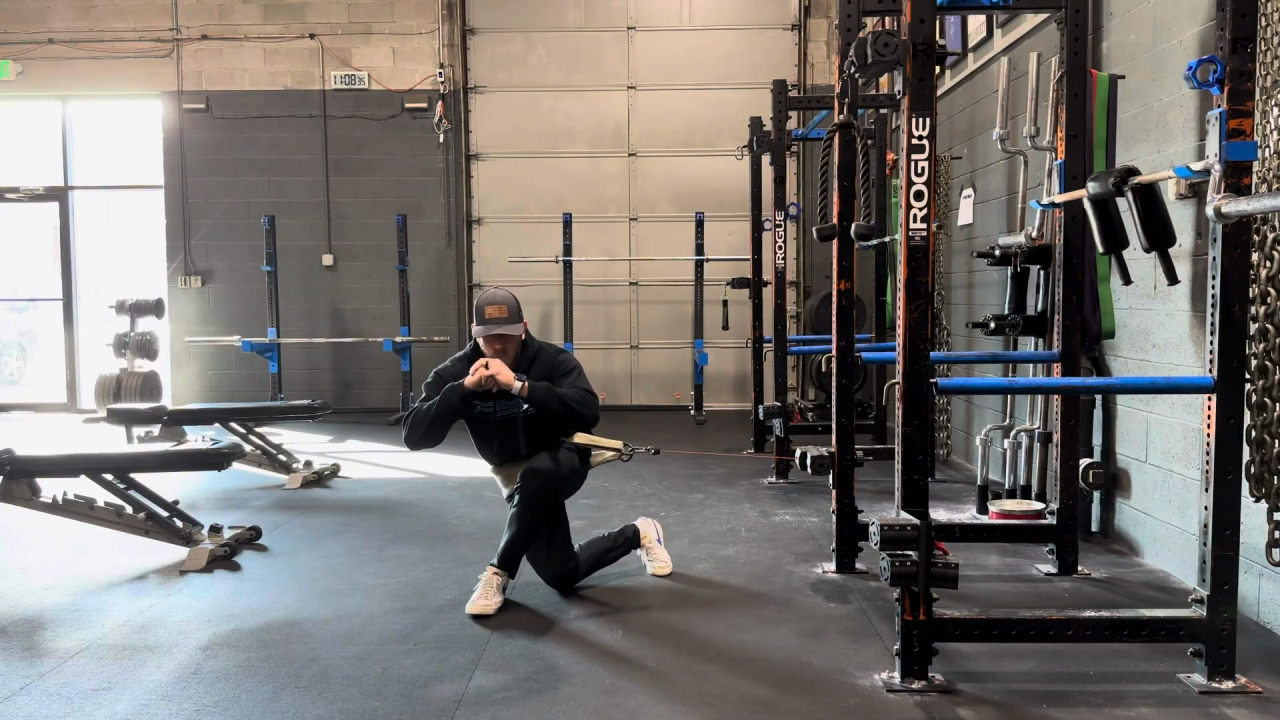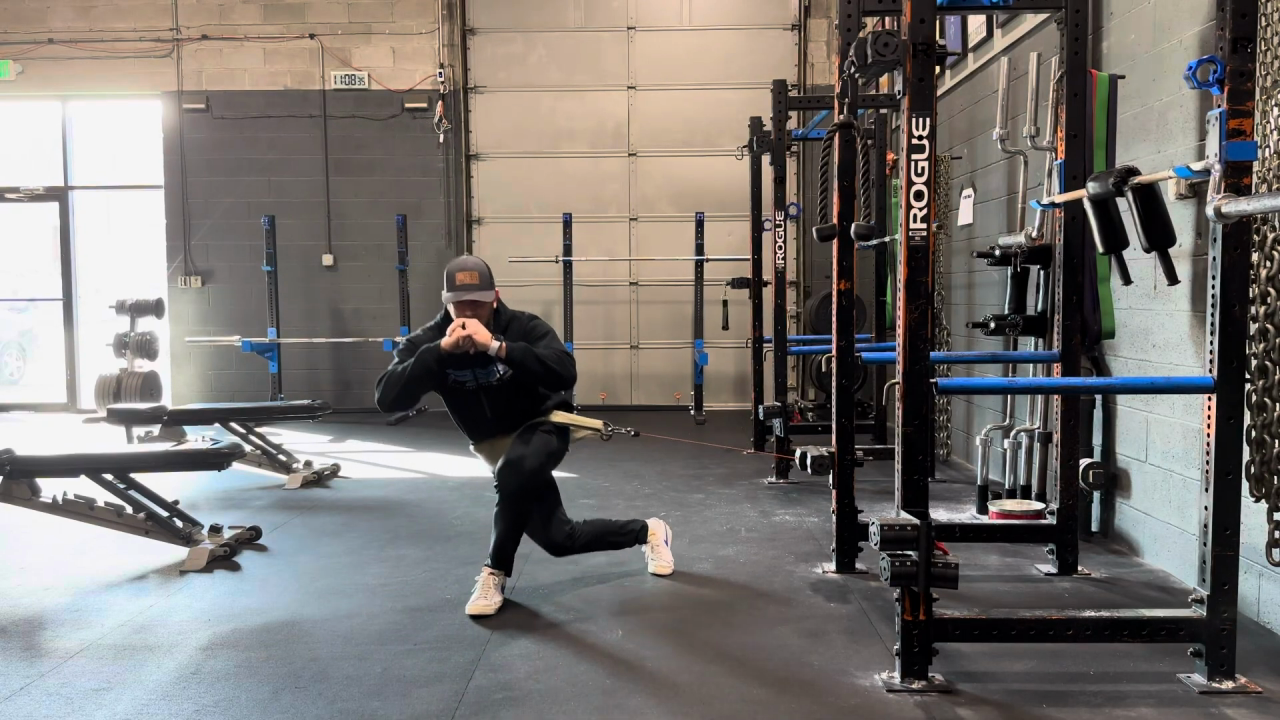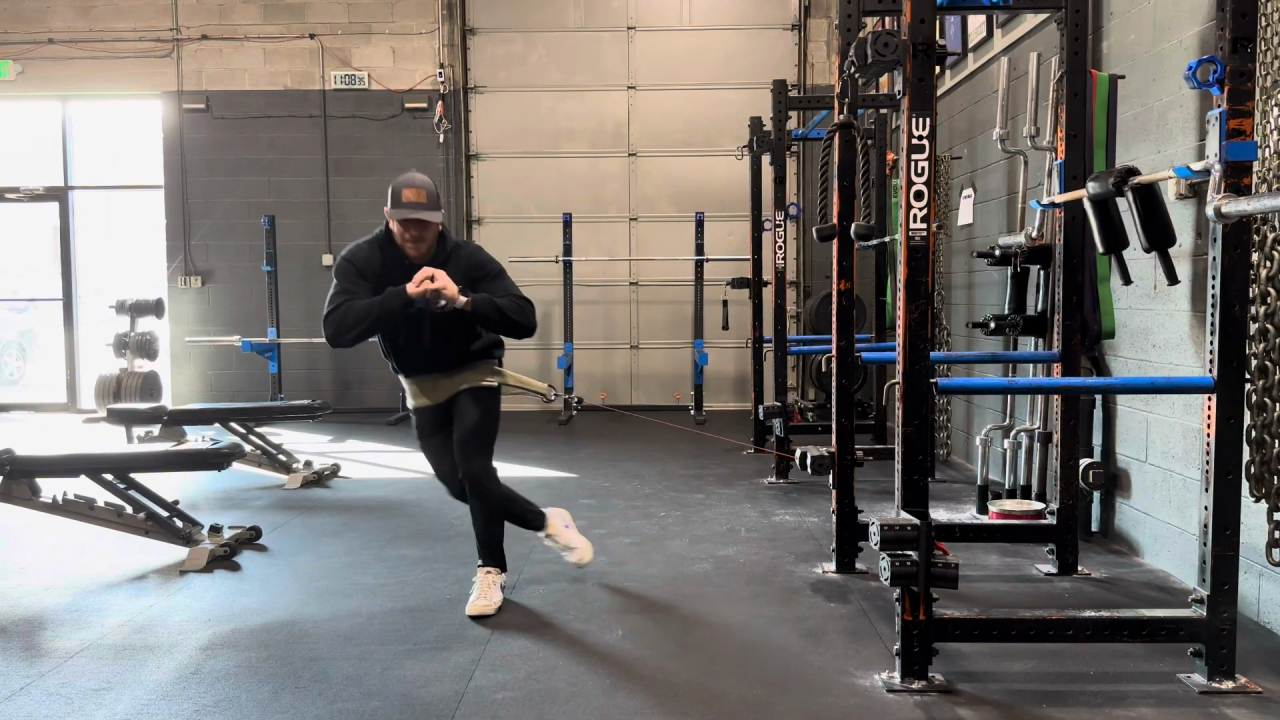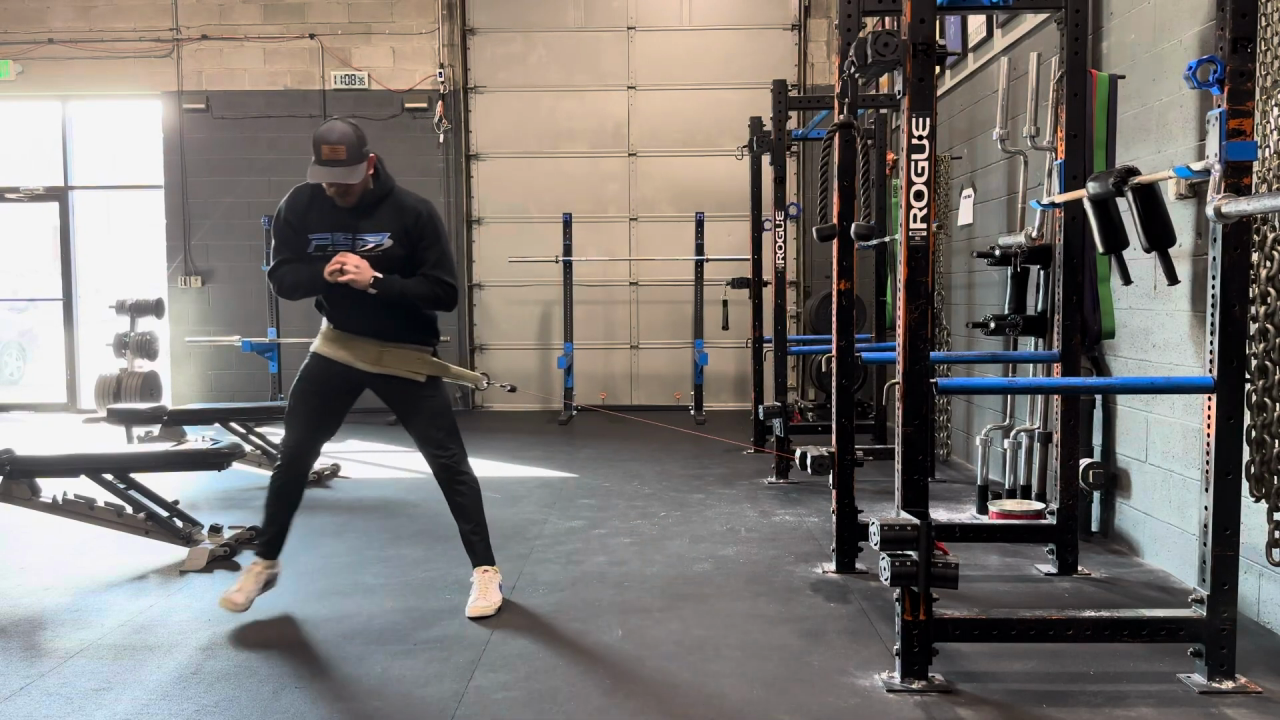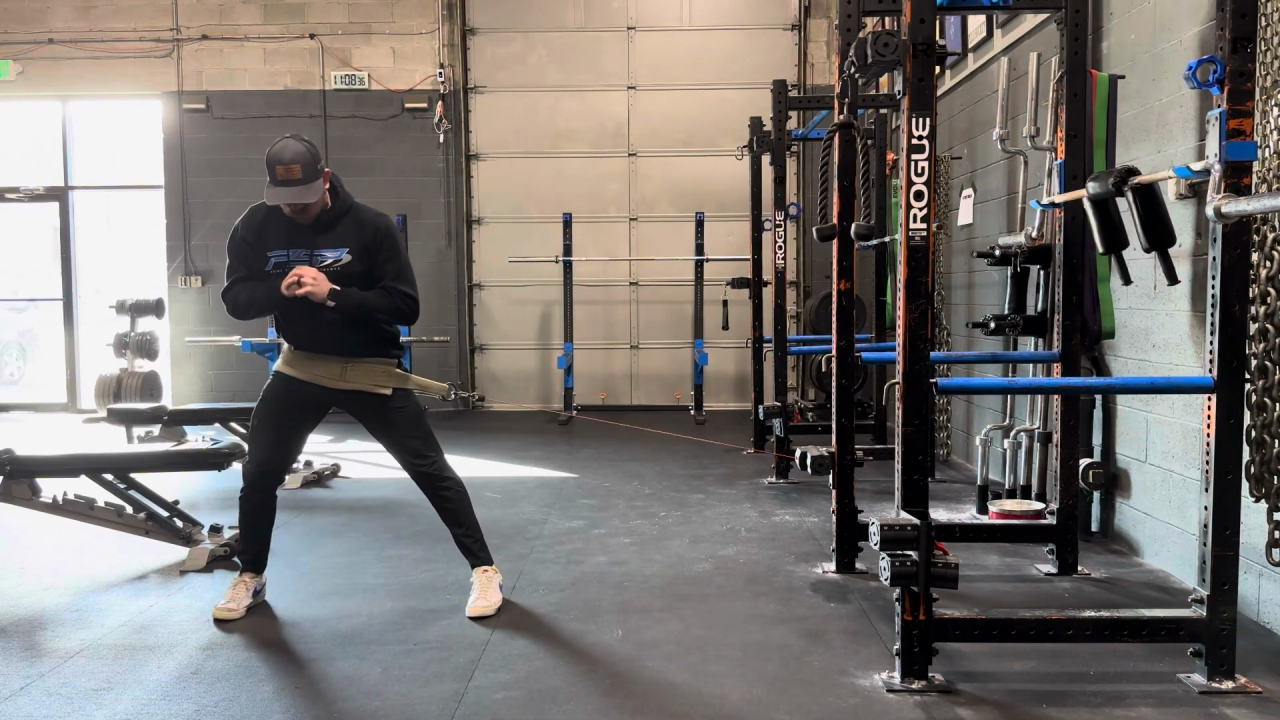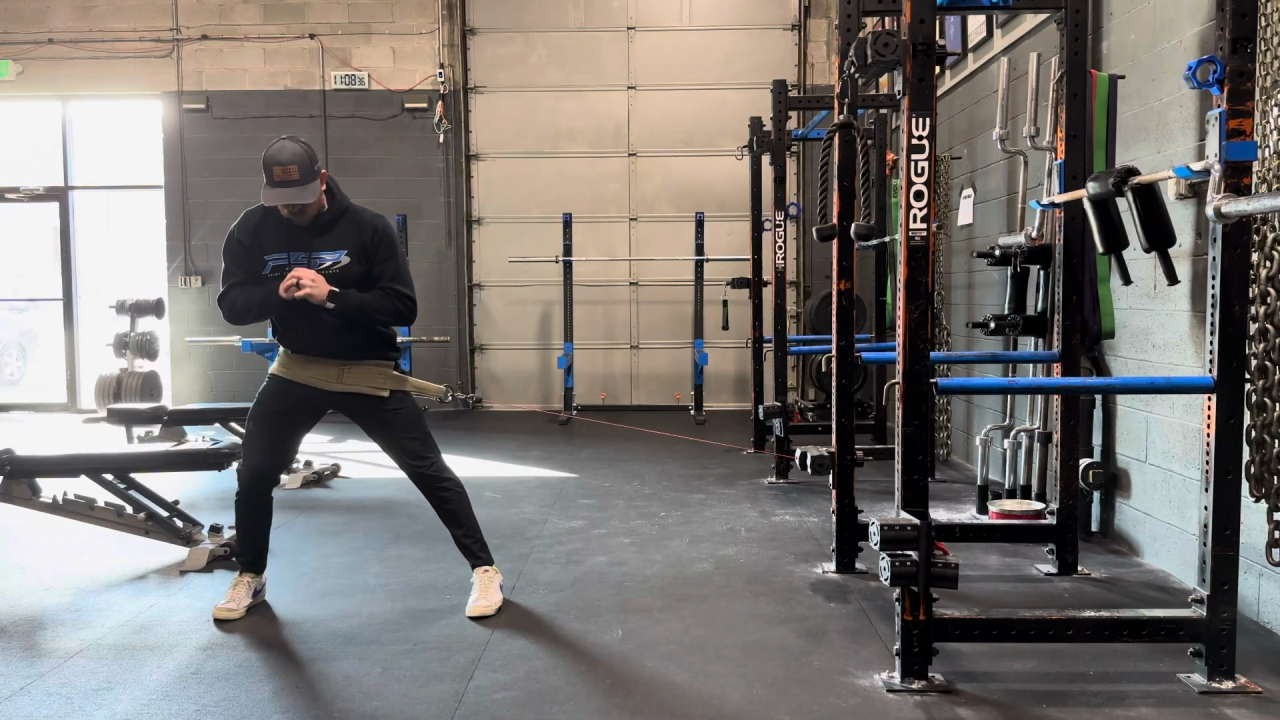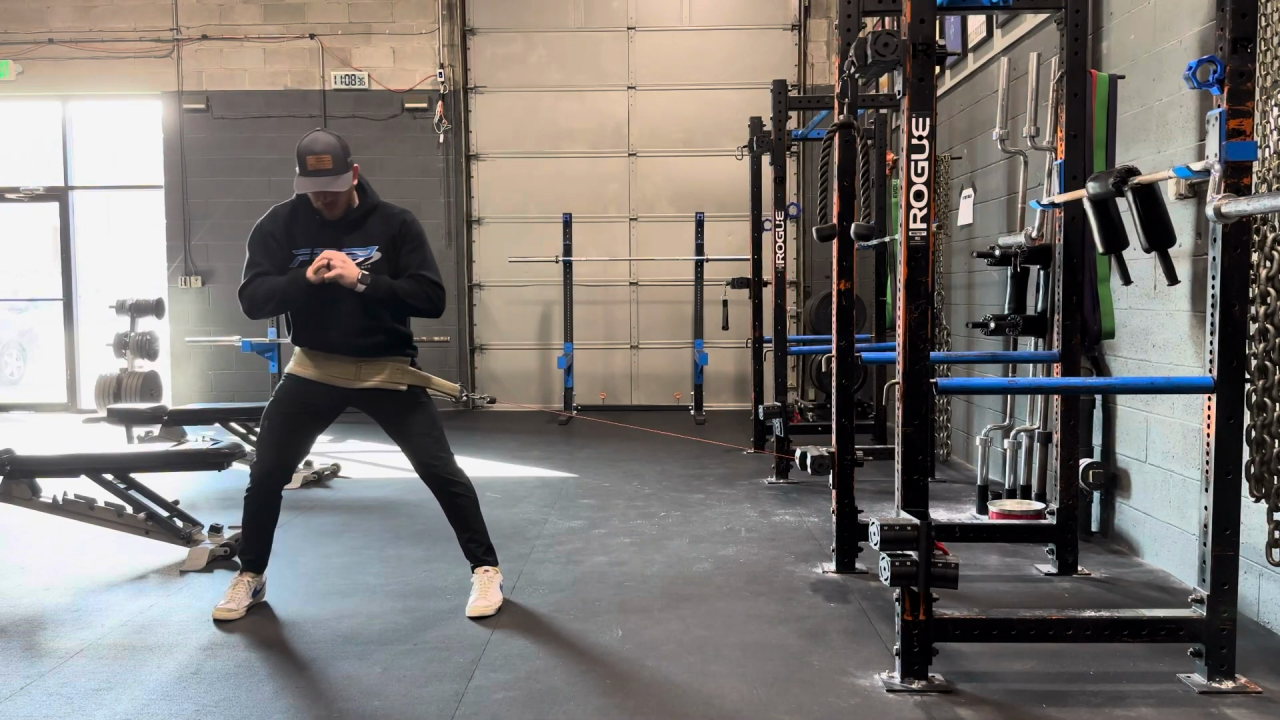
dt=0.3s
person 1, frame 1
left shoulder: (553, 360)
right shoulder: (454, 373)
left elbow: (587, 414)
right elbow: (414, 436)
left wrist: (518, 385)
right wrist: (463, 389)
left hip: (562, 457)
right hip: (515, 476)
left knee: (536, 479)
right knee: (562, 576)
left ankle: (498, 574)
right ankle: (638, 534)
person 1, frame 2
left shoulder: (521, 326)
right shoulder: (425, 343)
left elbow: (564, 375)
right elbow: (387, 398)
left wrist: (497, 347)
right wrist: (440, 350)
left hip: (540, 427)
right hip: (495, 446)
left knee: (514, 475)
right knee: (558, 539)
left ankle: (495, 575)
right ankle: (647, 532)
person 1, frame 3
left shoulder: (468, 258)
right shoulder: (360, 261)
left elbow: (524, 321)
right elbow: (337, 330)
left wrist: (461, 300)
right wrist: (404, 294)
left hip: (473, 372)
right hip: (422, 386)
left knee: (475, 470)
right knee: (461, 485)
left ankle: (490, 570)
right ankle: (546, 522)
person 1, frame 4
left shoulder: (413, 212)
right shoulder: (299, 207)
left elbow: (444, 294)
right elbow: (282, 280)
left wrist: (374, 281)
right wrist: (323, 273)
left hip: (404, 353)
right hip: (338, 346)
left knee: (449, 460)
right knee: (294, 456)
left ankle: (485, 570)
right ankle: (264, 563)
person 1, frame 5
left shoulder: (370, 226)
right shoulder: (255, 226)
left elbow: (405, 307)
right elbow: (236, 299)
left wrist: (333, 294)
right wrist: (280, 290)
left hip: (371, 368)
right hip: (301, 365)
left knee: (429, 469)
right knee: (259, 472)
left ankle: (484, 570)
right ankle: (250, 577)
person 1, frame 6
left shoulder: (367, 228)
right shoulder: (251, 230)
left elbow: (403, 307)
right elbow: (232, 305)
left wrist: (332, 297)
right wrist: (277, 293)
left hip: (368, 370)
right hip: (297, 368)
left knee: (428, 470)
right knee: (254, 473)
left ankle: (484, 569)
right ankle: (249, 577)
person 1, frame 7
left shoulder: (395, 223)
right shoulder: (279, 225)
left elbow: (432, 299)
right elbow: (252, 300)
left wrist: (362, 280)
right wrist: (304, 279)
left hip: (385, 368)
right hip: (314, 366)
left knee: (440, 469)
right knee: (267, 472)
left ankle: (486, 570)
right ankle: (250, 577)
